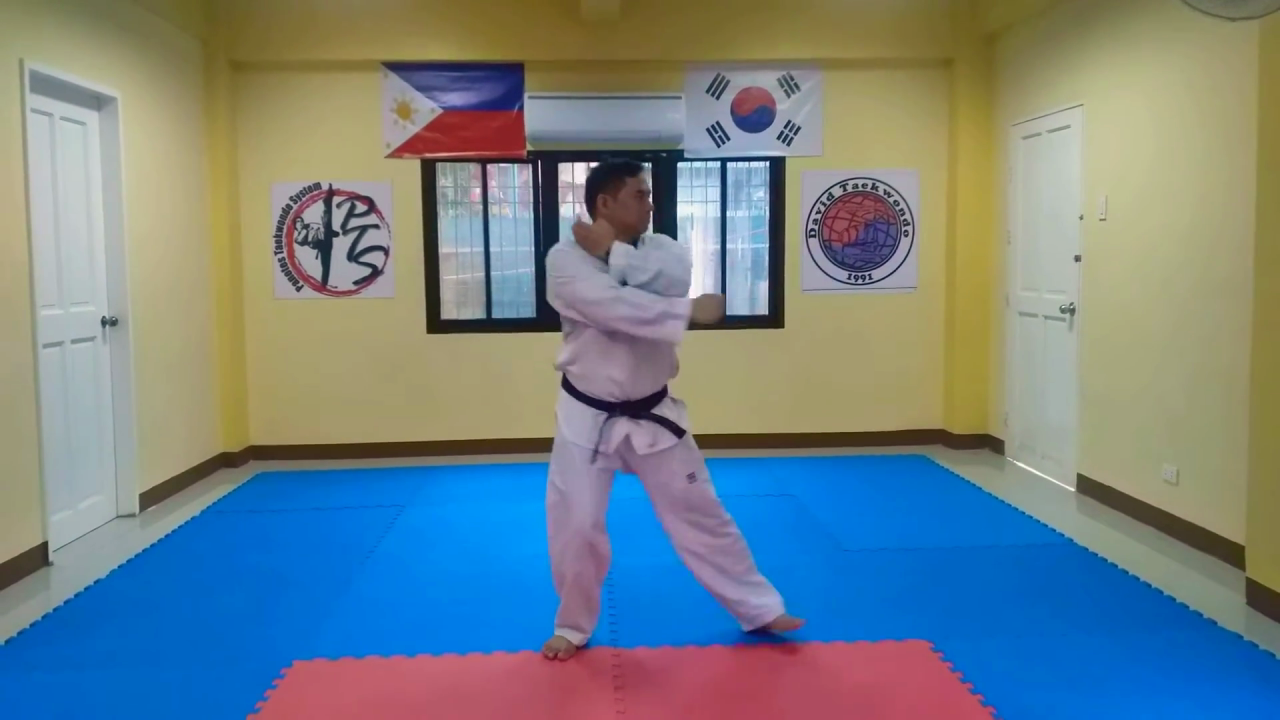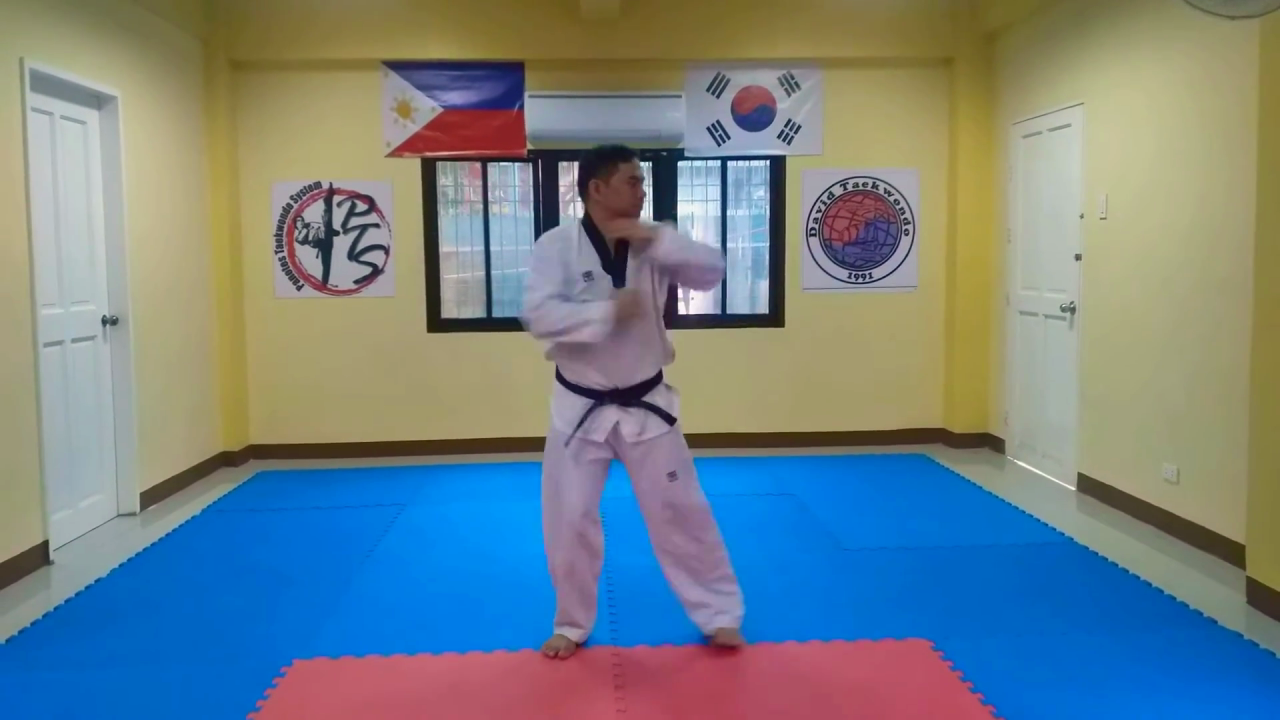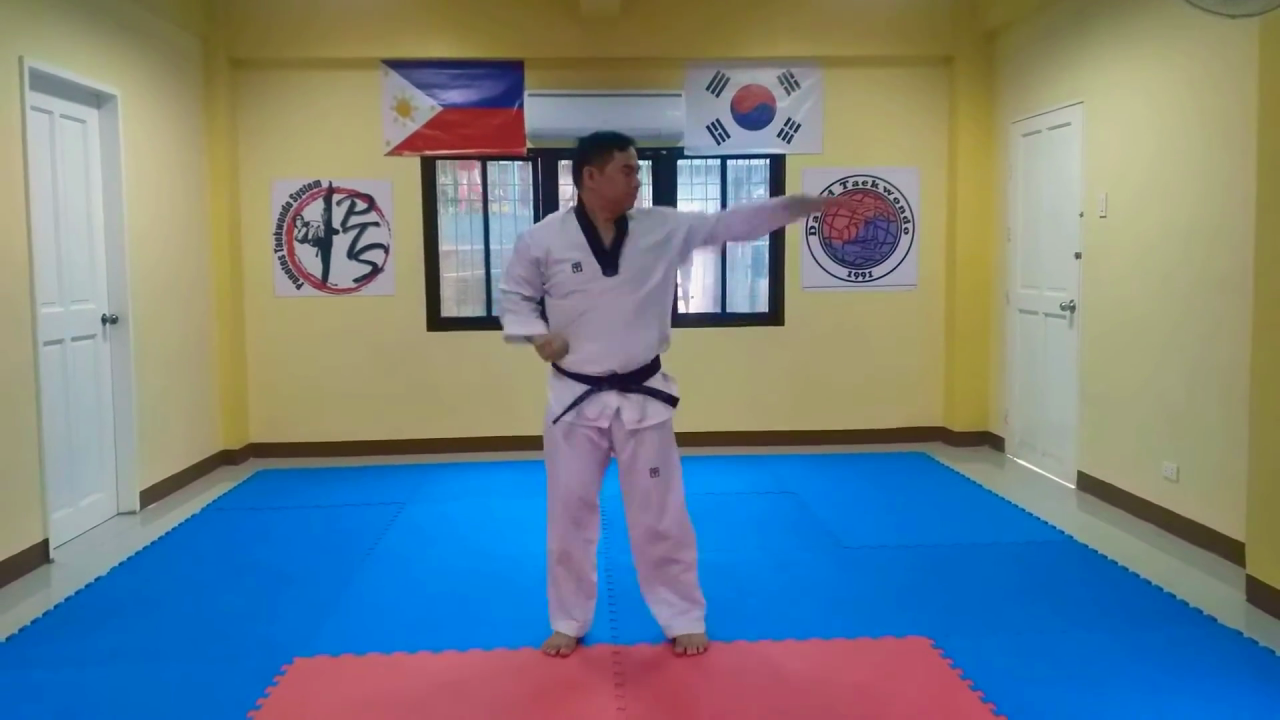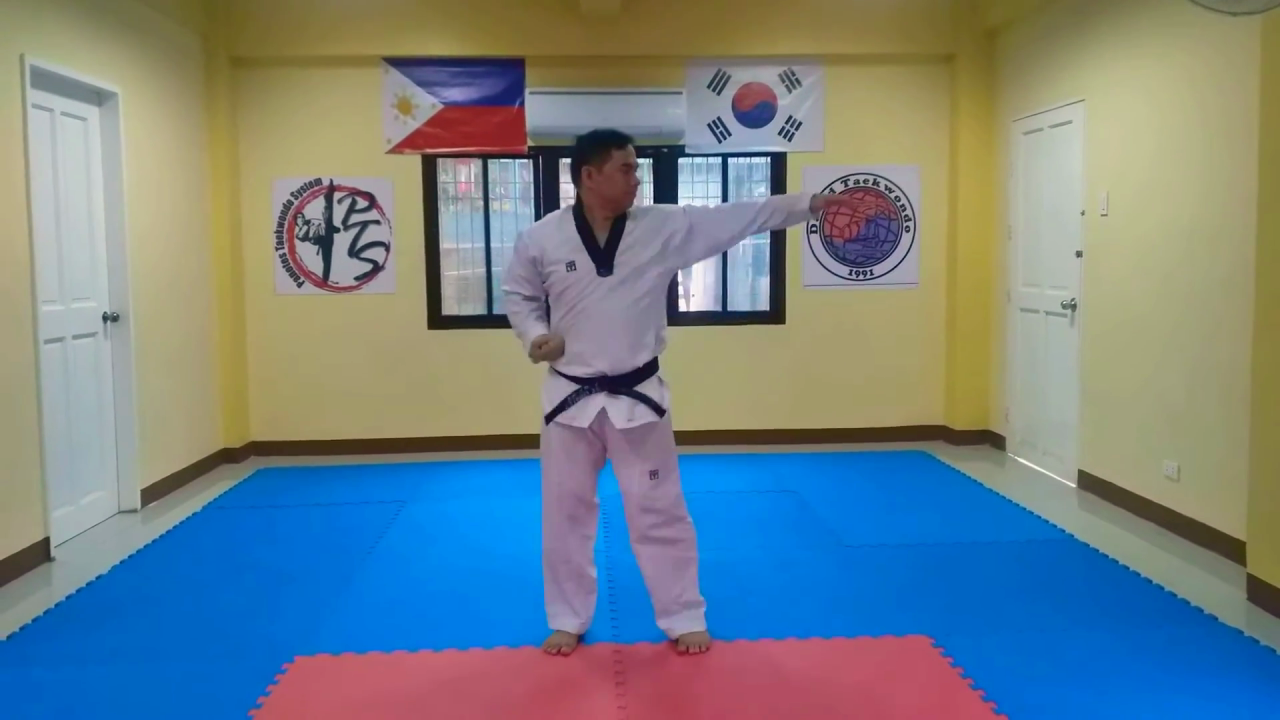
dt=0.1s
person 1, frame 1
left shoulder: (660, 247)
right shoulder: (566, 258)
left elbow: (674, 281)
right elbow: (618, 309)
left wrist: (613, 251)
right wrist: (689, 312)
left hip: (653, 415)
right hip: (588, 418)
left knee: (698, 512)
right knee: (576, 526)
left ankle: (761, 608)
right ankle: (572, 626)
person 1, frame 2
left shoulder: (653, 237)
right shoulder: (555, 246)
left elbow: (711, 270)
right elbow: (542, 315)
left wrist: (656, 242)
right wrist: (607, 314)
left hip: (646, 404)
right hip: (579, 406)
left knee: (680, 509)
right knee: (570, 519)
left ankle: (718, 612)
right ankle: (572, 623)
person 1, frame 3
left shoulder: (665, 227)
right shoulder: (544, 237)
left elbow: (735, 221)
right elbow: (513, 292)
left wrist: (793, 204)
right wrist: (534, 332)
left hip: (643, 396)
right hip: (575, 396)
left knee: (662, 513)
right knee: (571, 512)
left ankle: (683, 619)
right ankle: (569, 622)
person 1, frame 4
left shoulder: (665, 227)
right shoulder: (541, 238)
left elbow: (739, 217)
right elbow: (518, 295)
left wrist: (806, 203)
right wrist: (535, 336)
left hip: (636, 397)
right hip: (569, 396)
left knee: (659, 511)
right knee: (565, 511)
left ankle: (684, 618)
right ankle: (568, 621)
